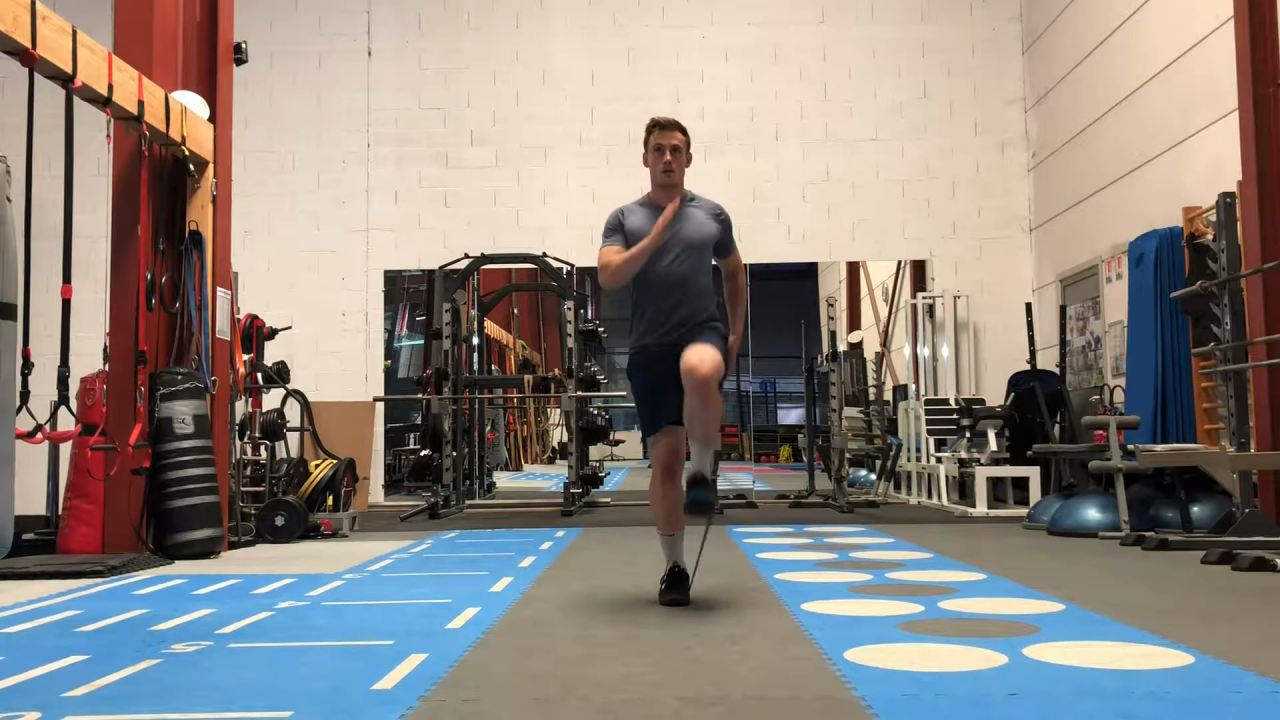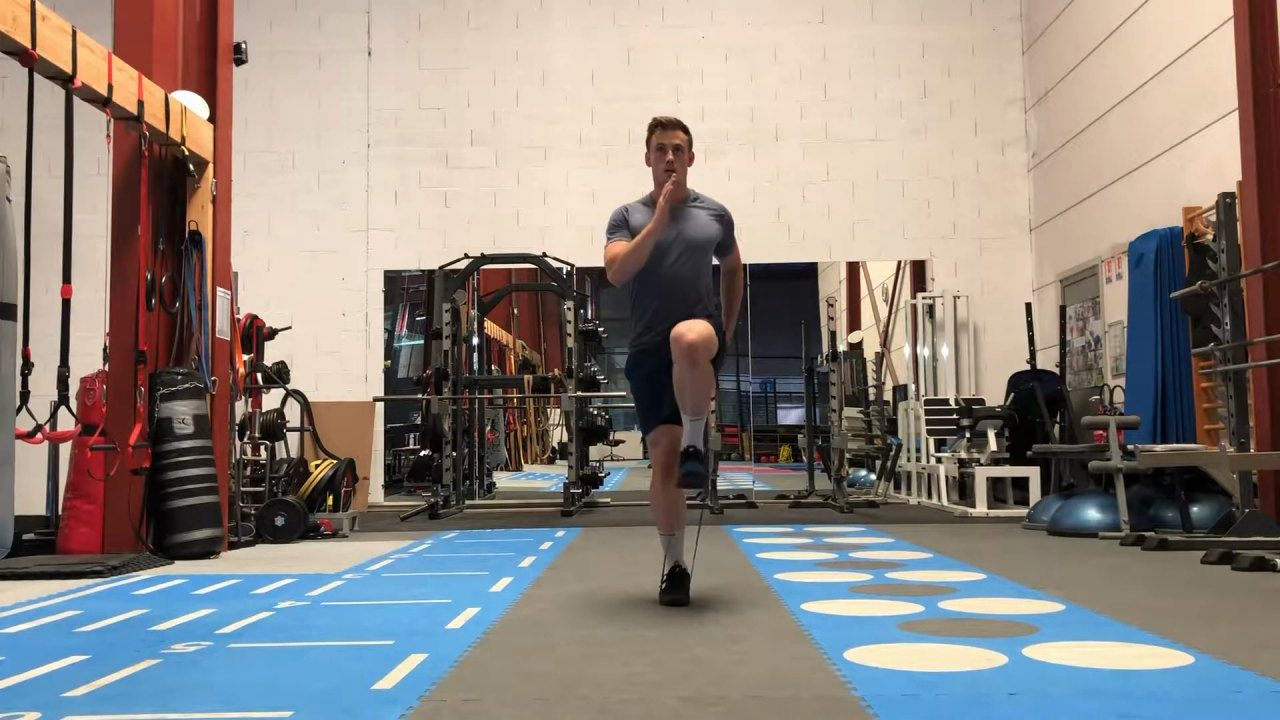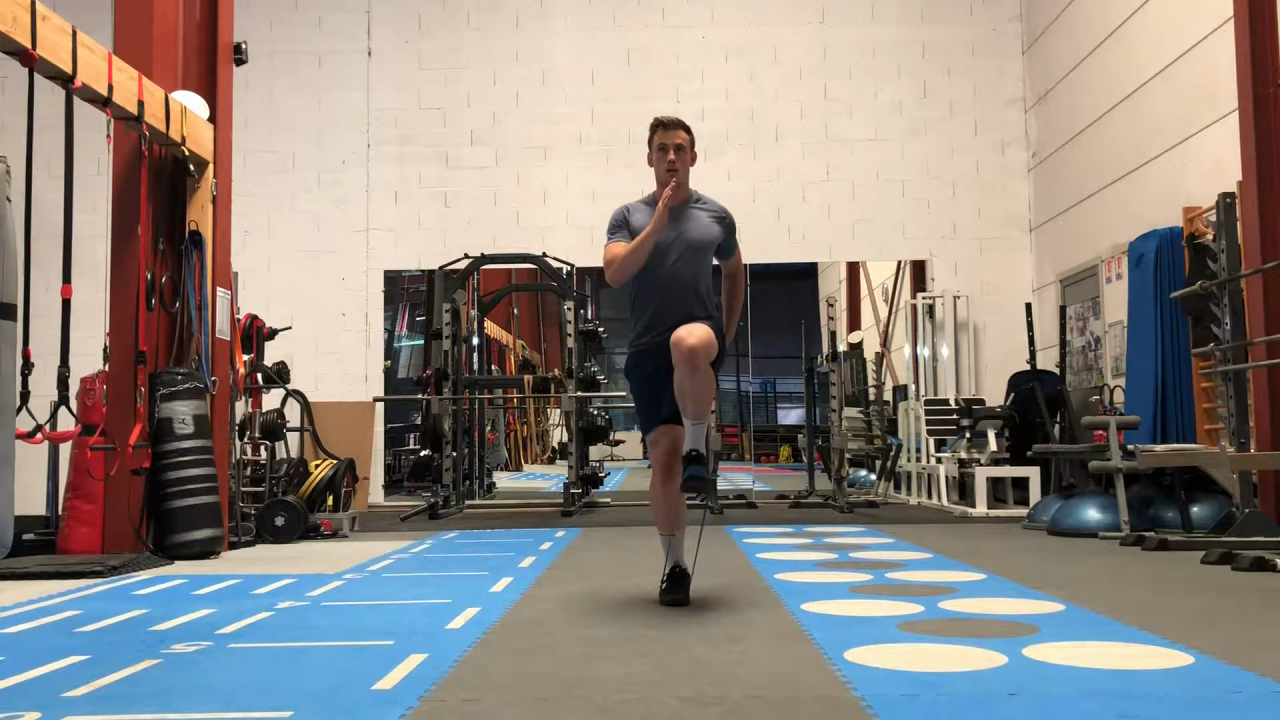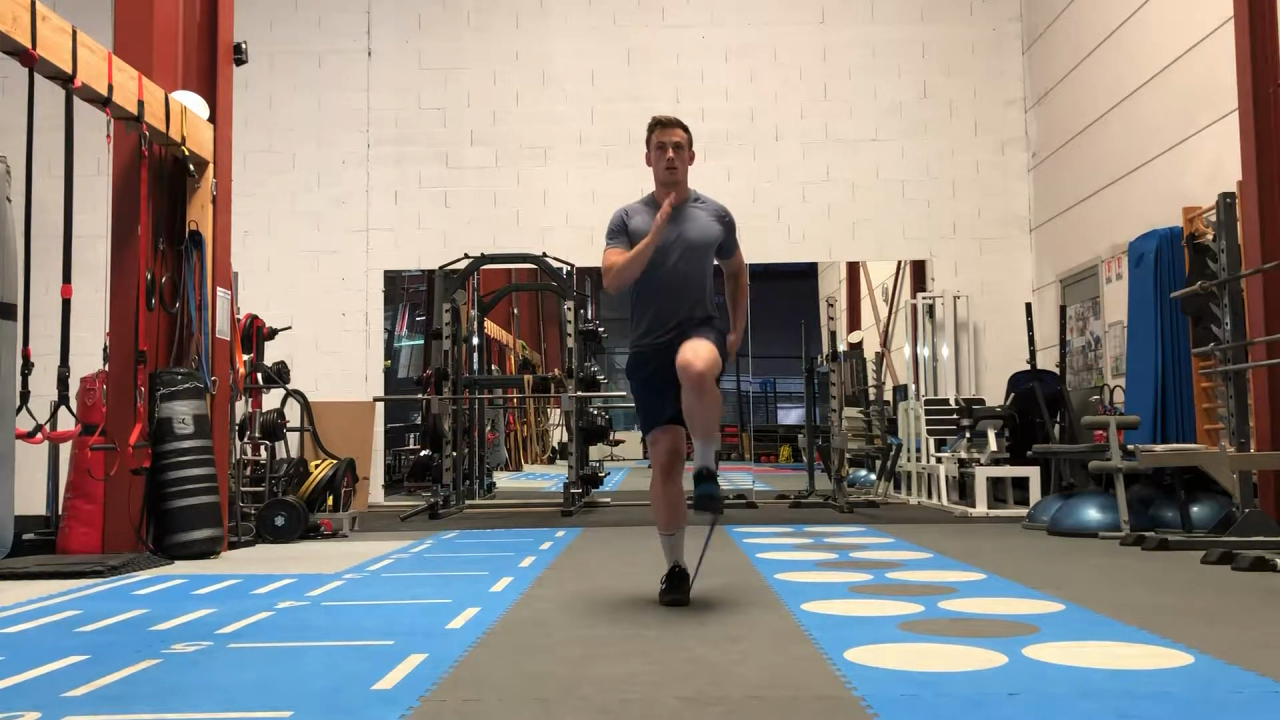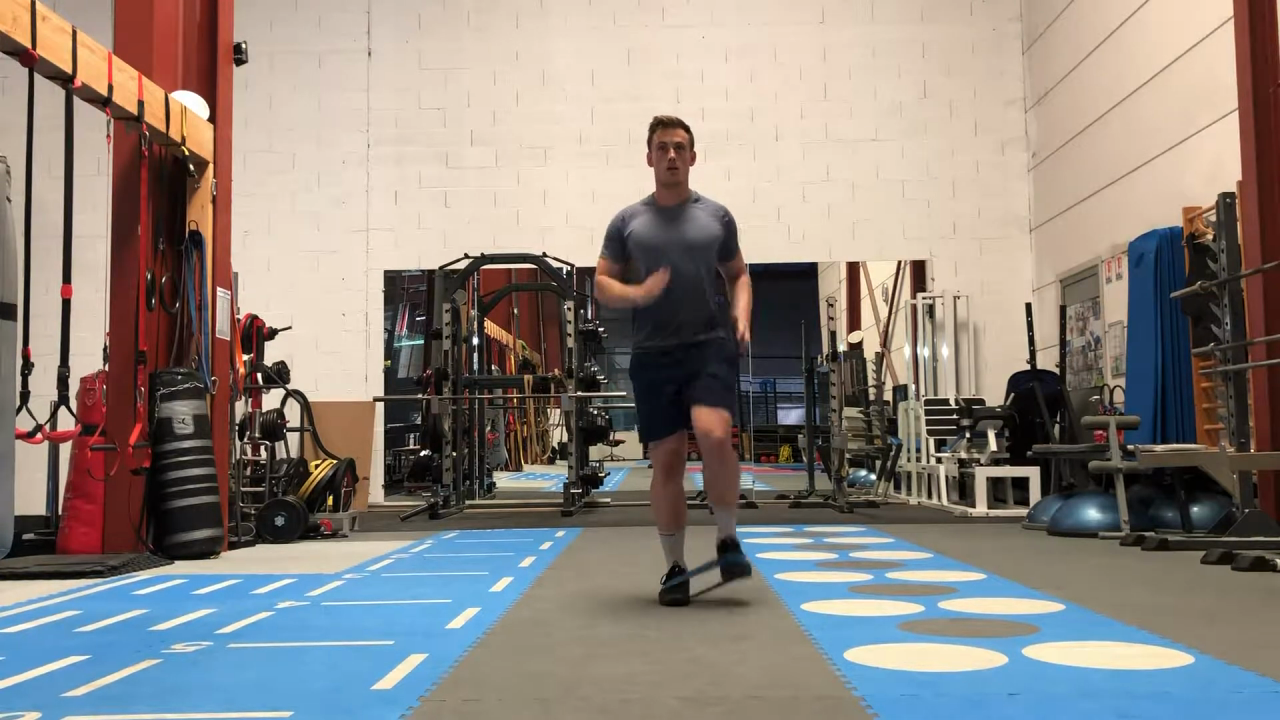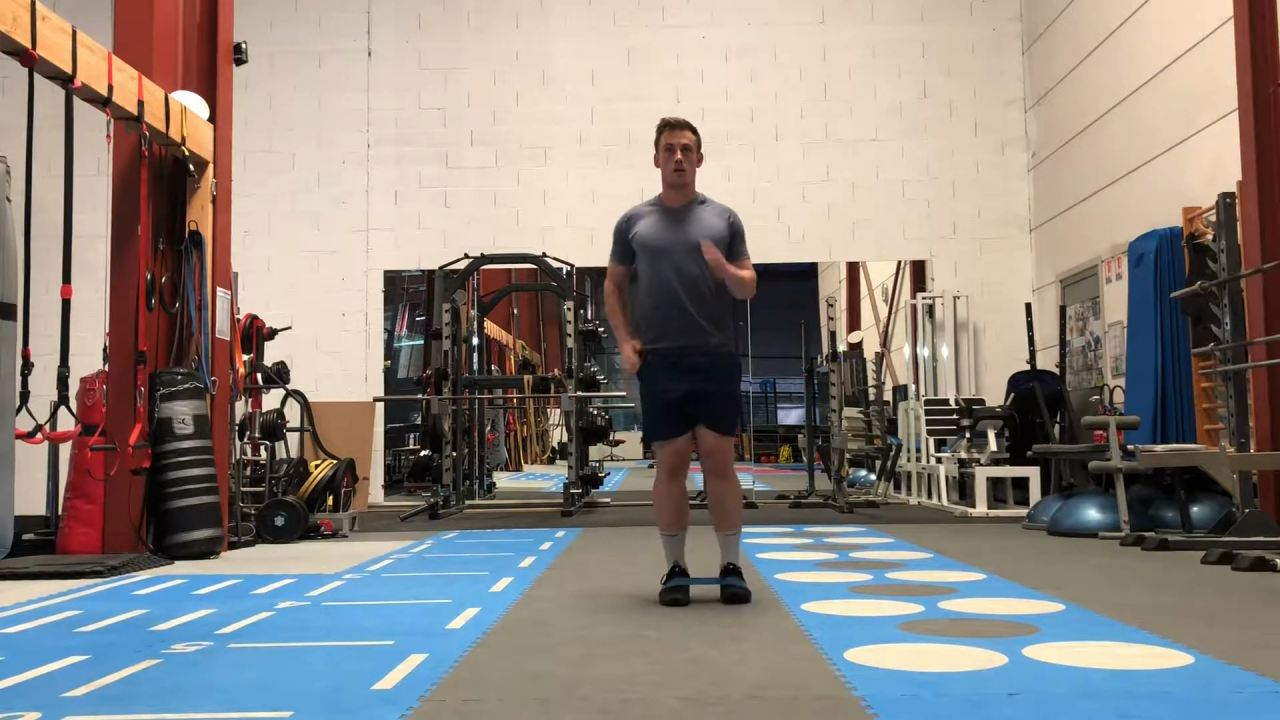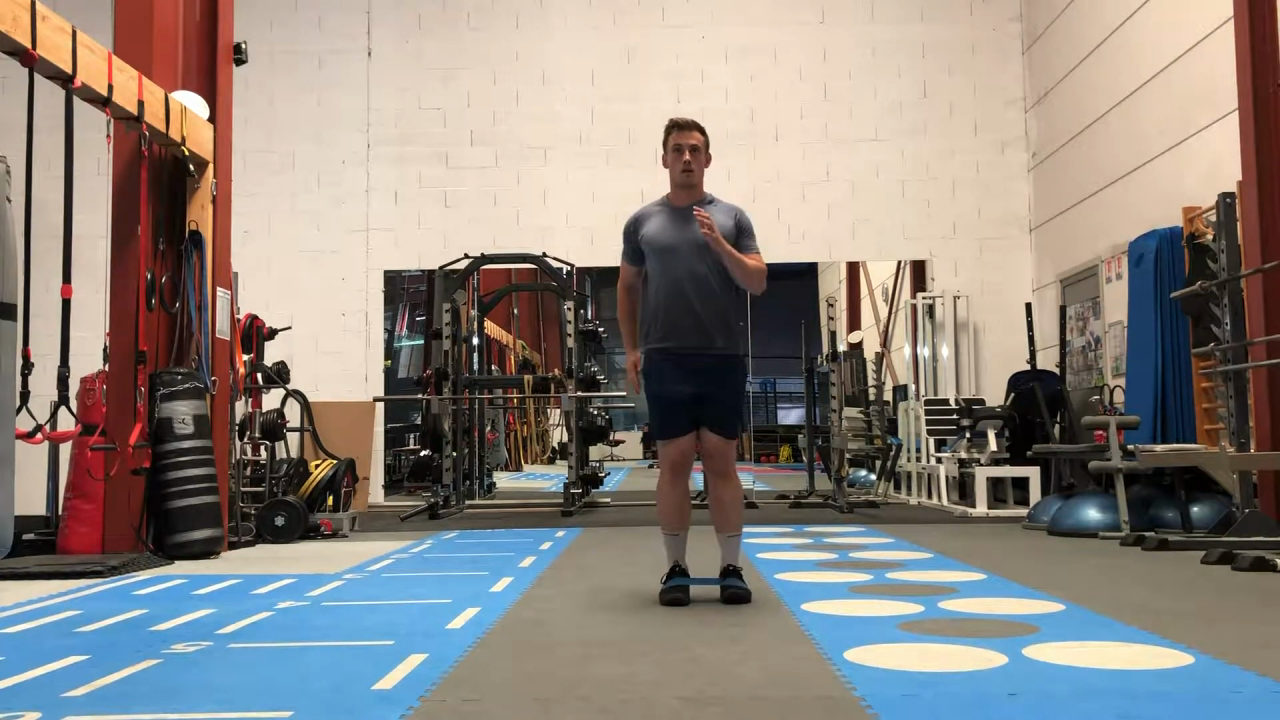
dt=0.2s
person 1, frame 1
left shoulder: (713, 213)
right shoulder: (625, 217)
left elbow: (735, 272)
right elbow: (608, 276)
left wrist: (735, 330)
right wrist: (656, 233)
left hip: (702, 336)
right hip: (650, 349)
left knee: (698, 372)
right knee: (664, 458)
left ankle: (701, 473)
right ankle: (674, 568)
person 1, frame 2
left shoulder: (715, 214)
right shoulder: (628, 215)
left elbow: (733, 270)
right elbow: (615, 271)
left wrist: (726, 328)
right wrist: (657, 221)
left hip: (699, 331)
right hip: (648, 348)
left knee: (686, 340)
right knee: (662, 458)
left ankle: (694, 445)
right ankle: (674, 568)
person 1, frame 3
left shoulder: (717, 215)
right shoulder: (629, 215)
left elbow: (734, 272)
right elbow: (614, 273)
left wrist: (728, 330)
right wrist: (657, 222)
left hip: (698, 332)
right hip: (648, 348)
left knee: (687, 344)
right knee: (662, 458)
left ankle: (696, 450)
right ankle: (675, 568)
person 1, frame 4
left shoulder: (716, 215)
right shoulder: (628, 218)
left elbow: (737, 273)
right elbow: (612, 277)
left wrist: (737, 325)
right wrist: (655, 234)
left hip: (701, 333)
right hip: (649, 350)
left knee: (694, 364)
right knee: (665, 460)
left ankle: (706, 466)
right ankle: (675, 568)
person 1, frame 5
left shoulder: (717, 215)
right shoulder: (628, 221)
left elbow: (738, 274)
right elbow: (601, 282)
left wrist: (742, 316)
right wrist: (636, 294)
left hip: (709, 345)
right hip: (653, 356)
left knee: (716, 437)
right knee: (667, 462)
left ankle: (728, 538)
right ankle: (675, 568)
person 1, frame 6
left shoulder: (723, 217)
right shoulder: (633, 221)
left elbow: (748, 286)
right elbow: (614, 286)
left wrist: (722, 267)
right wrist: (625, 340)
left hip: (716, 356)
right hip: (659, 360)
left knee: (719, 460)
right knee: (670, 463)
left ankle: (731, 566)
right ankle: (675, 568)
person 1, frame 7
left shoulder: (731, 217)
right shoulder: (642, 222)
left elbow: (757, 281)
right elbow: (627, 287)
left wrist: (719, 244)
right wrist: (631, 349)
left hip: (722, 357)
right hip: (665, 360)
left knee: (721, 462)
right knee: (675, 462)
left ankle: (731, 568)
right ankle: (676, 568)
